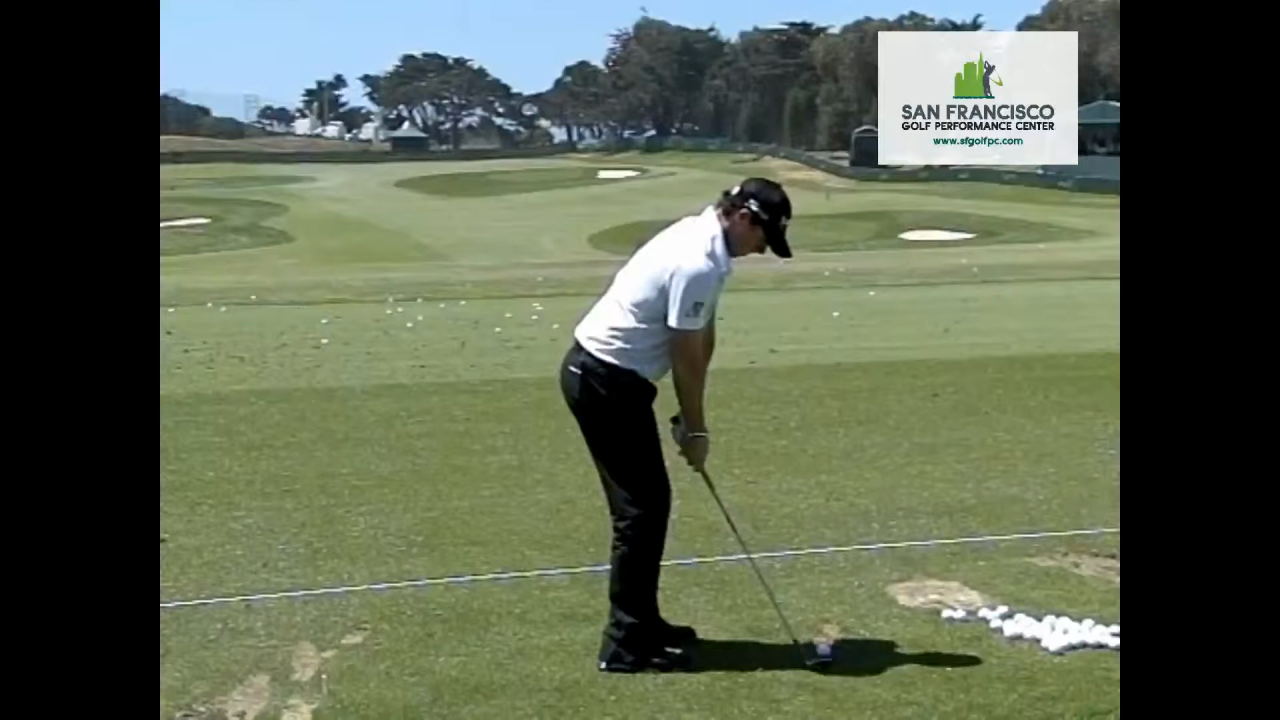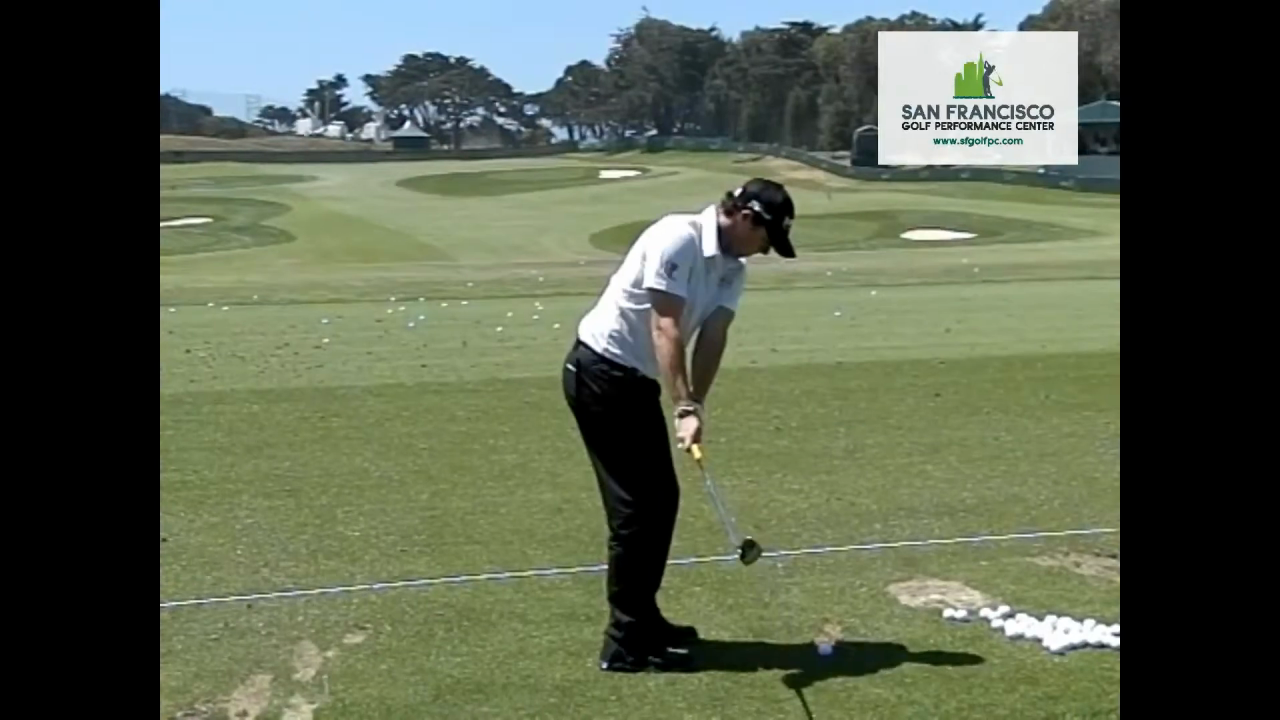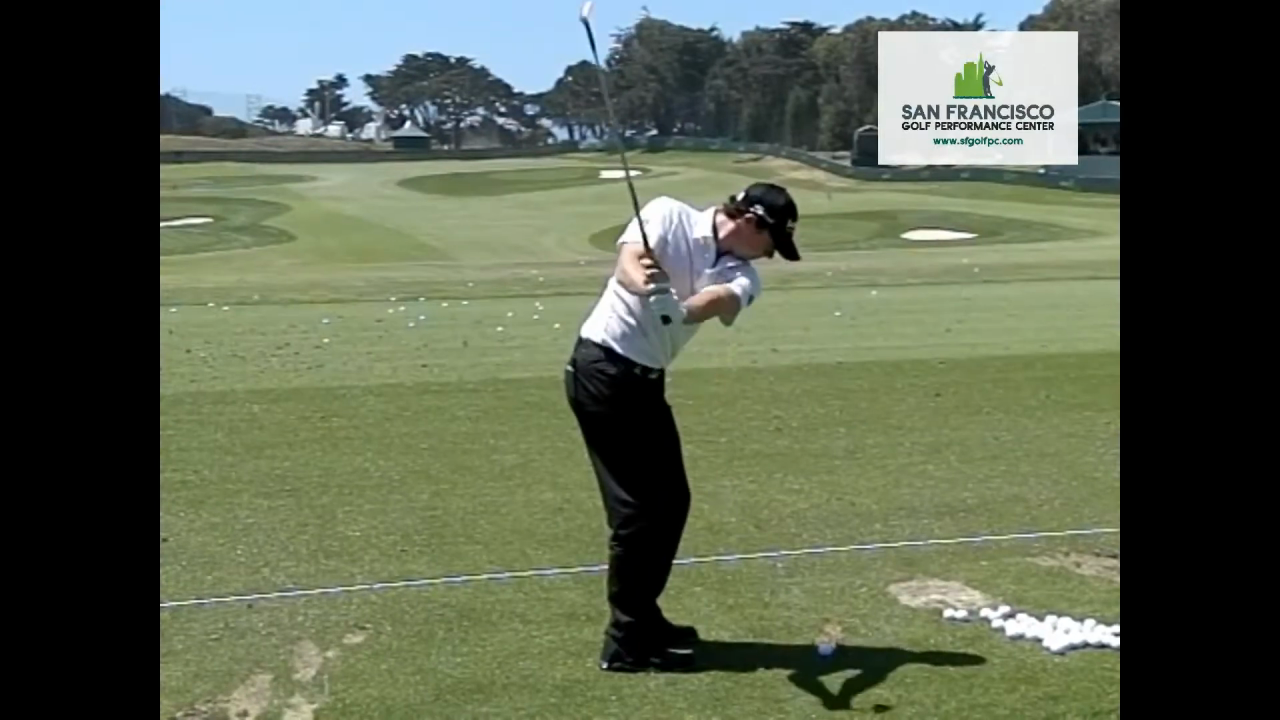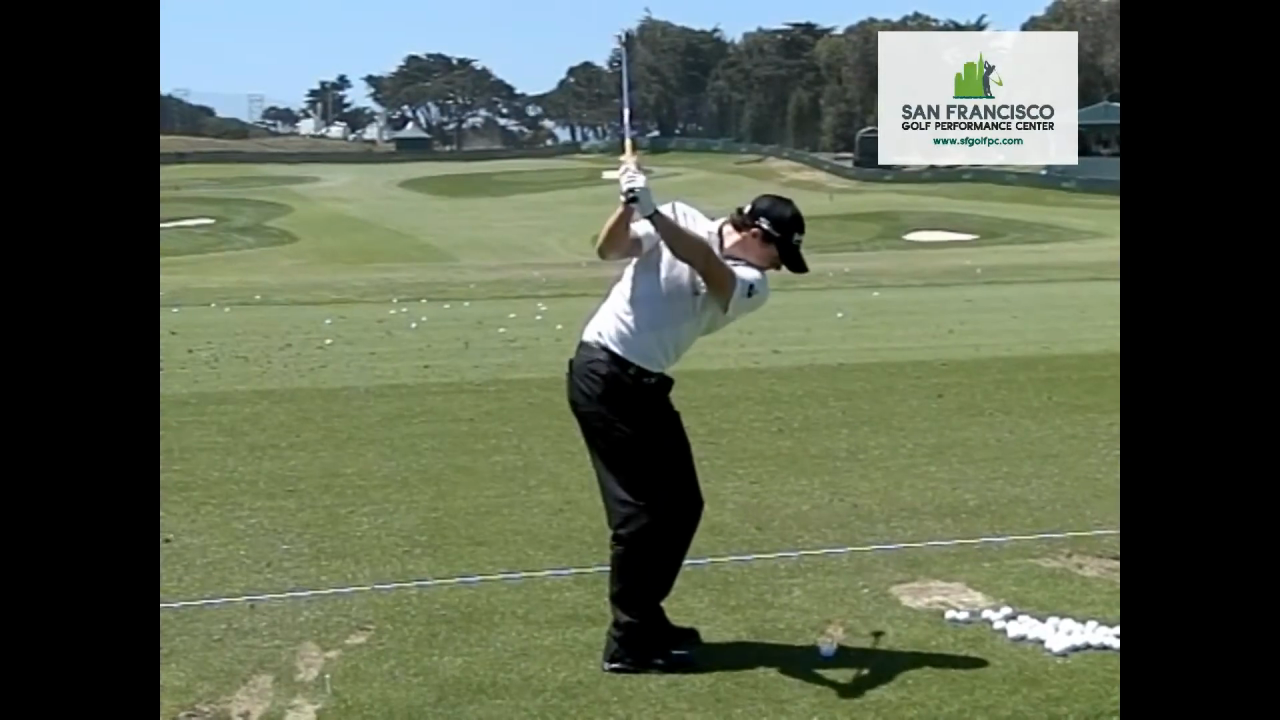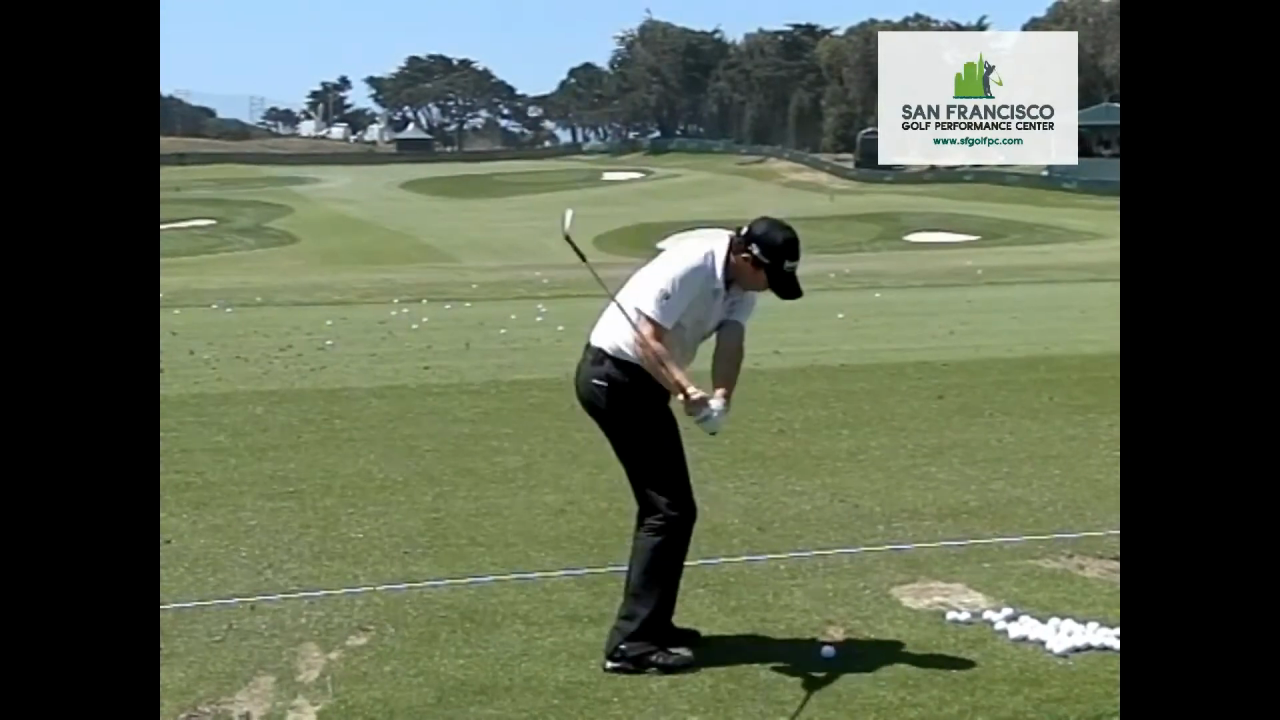
dt=0.7s
person 1, frame 1
left shoulder: (704, 242)
right shoulder: (697, 264)
left elbow: (703, 339)
right elbow: (686, 358)
left wrist: (689, 417)
right wrist: (696, 430)
left hip: (615, 377)
right hip: (603, 379)
left knee: (652, 500)
right knee: (640, 509)
left ankle: (641, 620)
right ankle: (625, 644)
person 1, frame 2
left shoulder: (732, 270)
right shoulder: (678, 237)
left elbow: (712, 339)
right elbow: (665, 327)
left wrist: (695, 406)
right wrist: (683, 407)
left hip: (636, 381)
right hip: (601, 374)
left knee: (661, 500)
right knee: (636, 507)
left ankle: (642, 618)
right ankle: (625, 643)
person 1, frame 3
left shoulder: (743, 277)
right shoulder: (668, 215)
left elbow: (718, 300)
right elbow: (625, 268)
left wrist: (679, 307)
right wrist: (646, 280)
left hip: (645, 378)
right hip: (603, 368)
left knee: (670, 501)
right knee: (636, 507)
left ankle: (643, 617)
right ankle: (626, 642)
person 1, frame 4
left shoulder: (751, 284)
right shoulder: (681, 218)
left elbow: (704, 263)
right elbow: (609, 249)
left wrist: (652, 212)
right wrist: (628, 207)
left hip: (648, 384)
right hip: (603, 373)
left knee: (681, 506)
right knee: (638, 511)
left ankle: (646, 618)
right ankle: (629, 642)
person 1, frame 5
left shoulder: (738, 284)
right shoulder: (693, 264)
left elbow: (731, 344)
right elbow: (648, 341)
left wrist: (721, 396)
right wrist: (686, 390)
left hip: (617, 375)
right hip: (618, 378)
left knee: (660, 501)
right knee: (670, 509)
left ankle: (646, 620)
right ankle: (631, 643)
